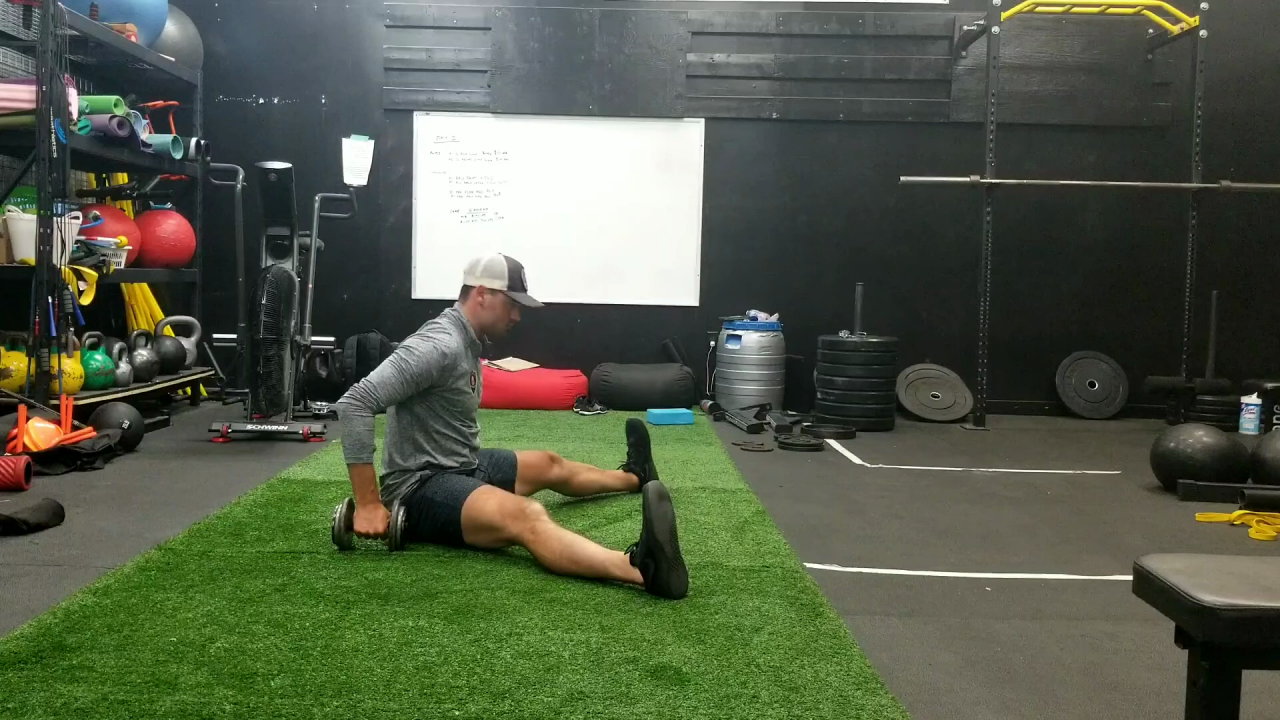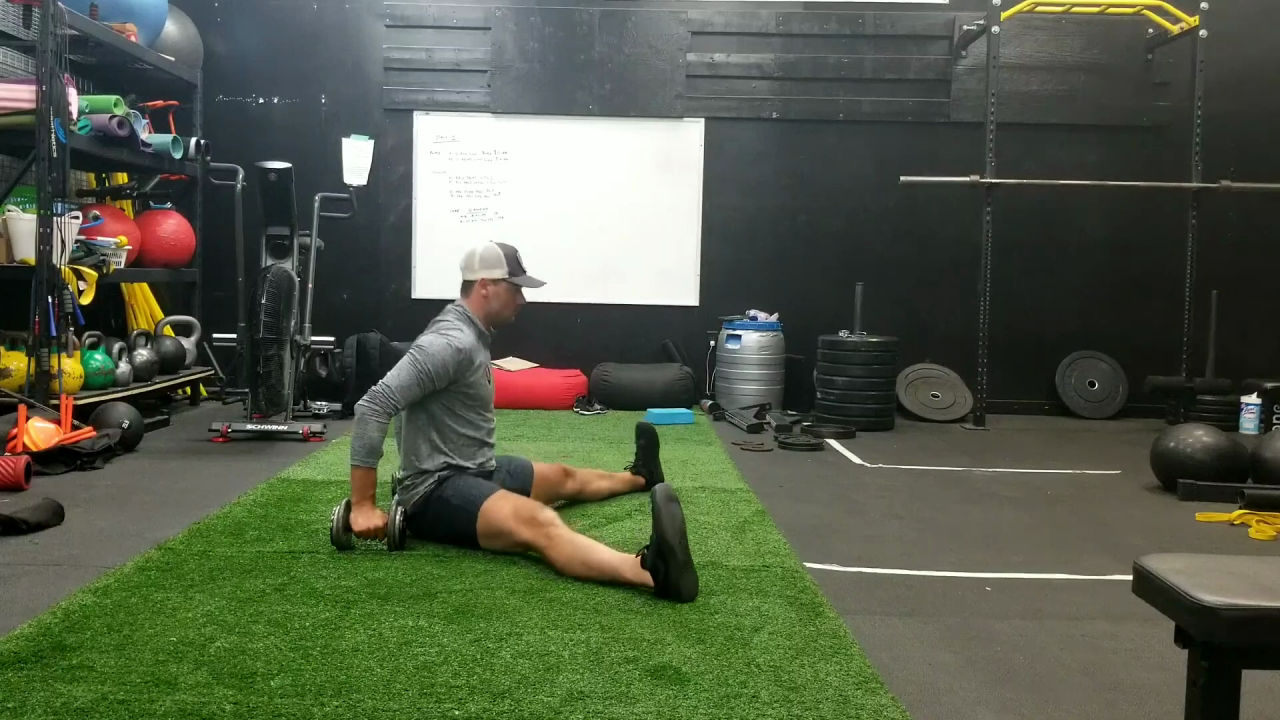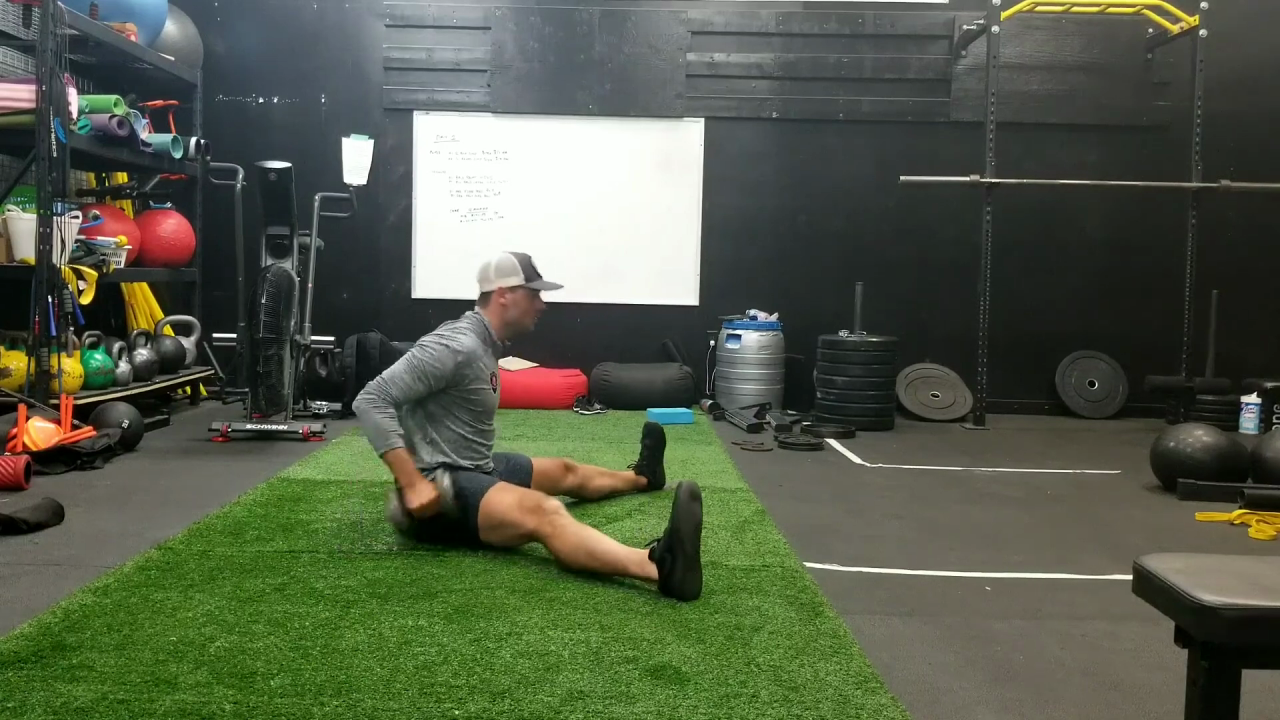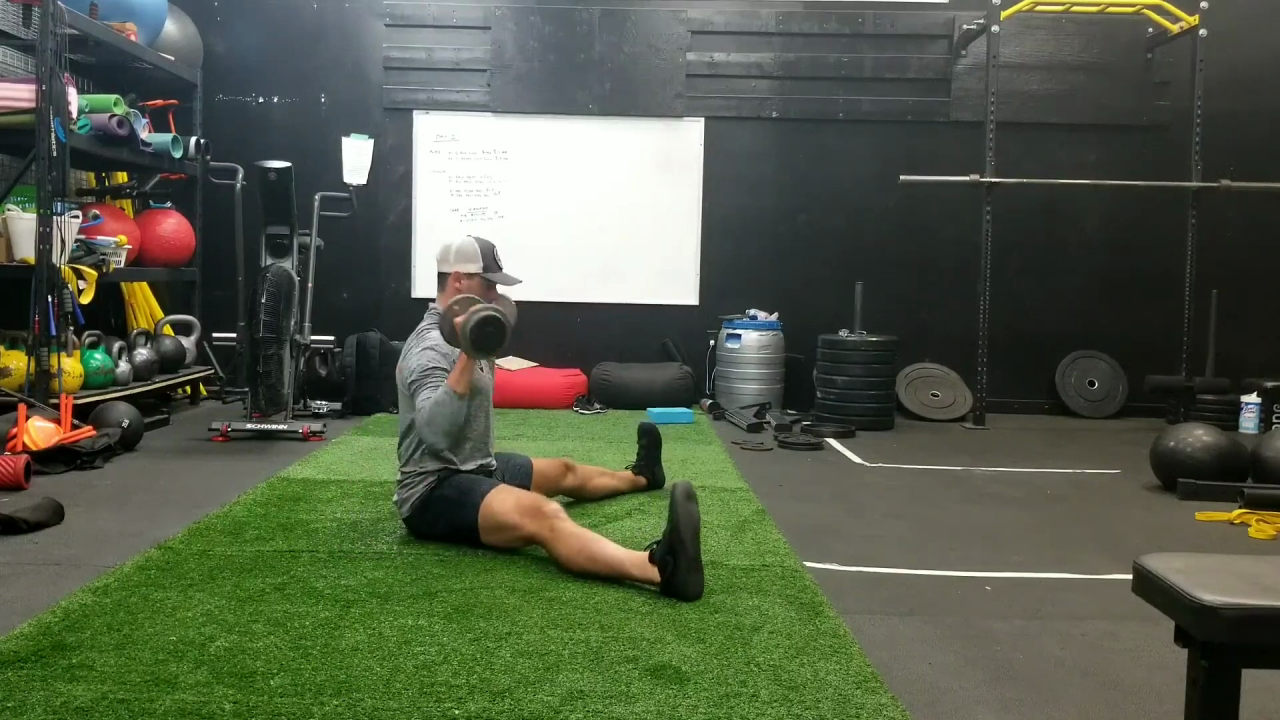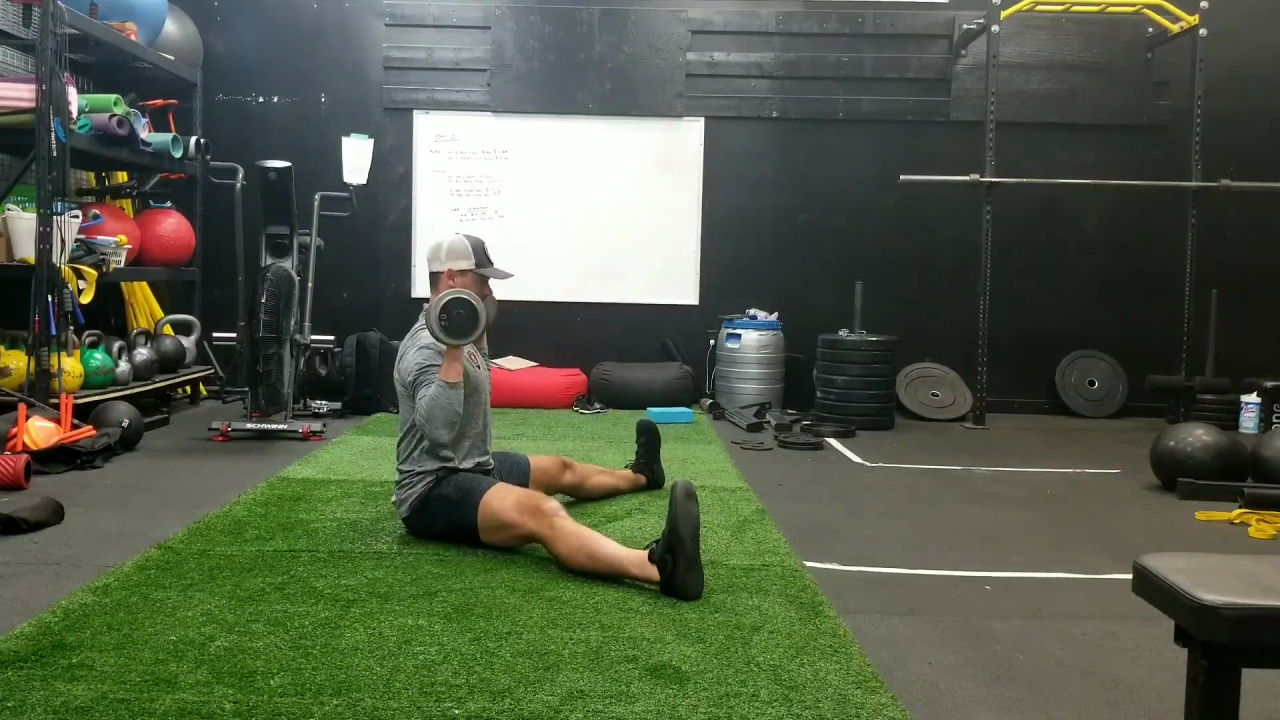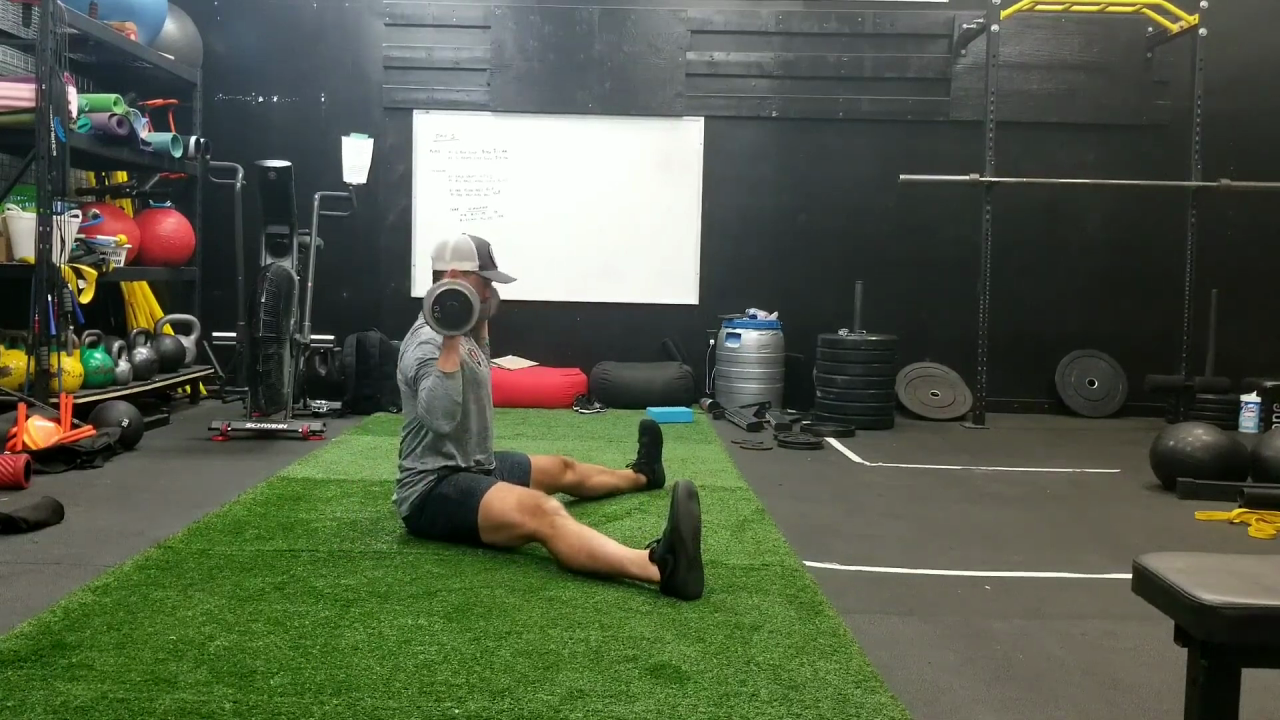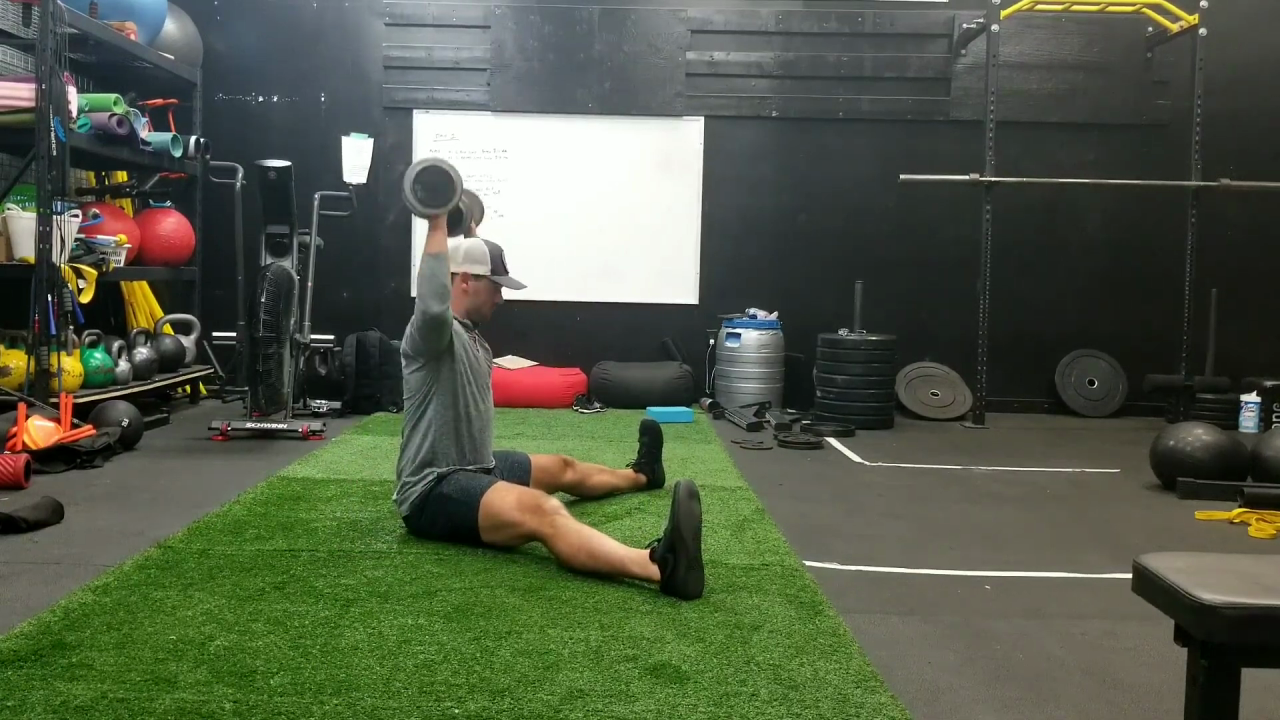
dt=0.5s
person 1, frame 1
left shoulder: (466, 341)
right shoulder: (438, 346)
right elbow: (353, 404)
right wrist: (368, 505)
right hip: (422, 488)
left knee: (548, 464)
right knee: (525, 517)
left ankle: (634, 476)
right ankle: (642, 568)
person 1, frame 2
left shoulder: (471, 336)
right shoulder: (450, 342)
right elbow: (372, 407)
right wrist: (363, 506)
left hip: (472, 473)
right hip: (436, 491)
left knee: (563, 478)
right knee: (539, 524)
left ankle: (639, 477)
right ankle: (652, 570)
person 1, frame 3
left shoulder: (483, 345)
right shoulder: (454, 347)
right elbow: (370, 401)
right wrist: (412, 483)
left hip: (461, 476)
right hip: (438, 498)
left knee: (563, 471)
right knee: (543, 514)
left ankle: (640, 477)
right ankle: (661, 567)
person 1, frame 4
right shoulder: (431, 347)
right elbow: (436, 432)
right wrist: (467, 355)
right hip: (433, 492)
left knee: (563, 472)
right knee: (543, 517)
left ankle: (641, 477)
right ankle: (660, 568)
person 1, frame 5
right shoulder: (427, 346)
left elbow: (472, 392)
right elbow: (440, 427)
left wrist: (477, 336)
right wrist: (453, 351)
right hip: (432, 490)
left knee: (561, 470)
right knee: (541, 513)
left ankle: (641, 475)
right ankle: (661, 567)
person 1, frame 6
left shoulder: (451, 332)
right shoulder: (428, 342)
right elbow: (441, 418)
left wrist: (479, 329)
right wrist: (450, 342)
left hip: (471, 467)
right hip: (432, 490)
left knee: (561, 469)
right knee: (541, 513)
left ankle: (641, 475)
right ankle: (661, 566)
person 1, frame 7
left shoulder: (461, 328)
right shoulder: (435, 333)
right elbow: (432, 304)
left wrist: (470, 232)
right wrist: (437, 224)
left hip: (474, 468)
right hip: (434, 491)
left knee: (563, 468)
right knee: (541, 512)
left ankle: (641, 475)
right ankle: (659, 566)
